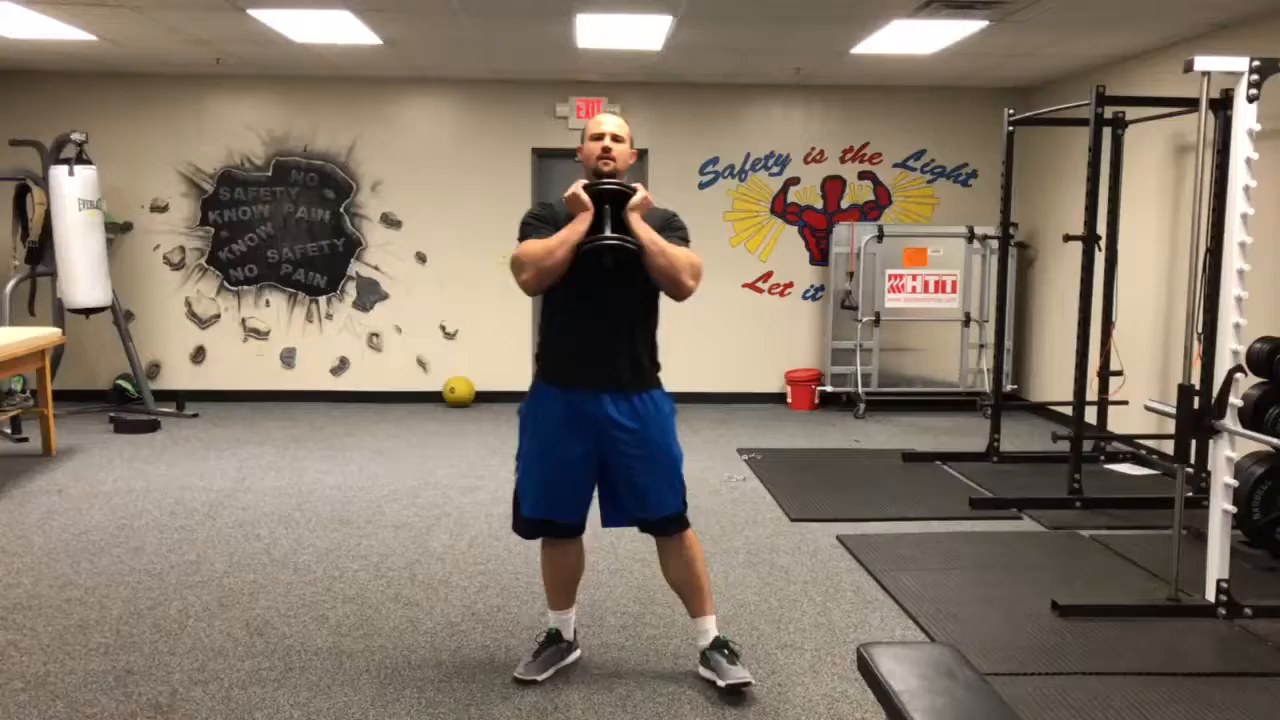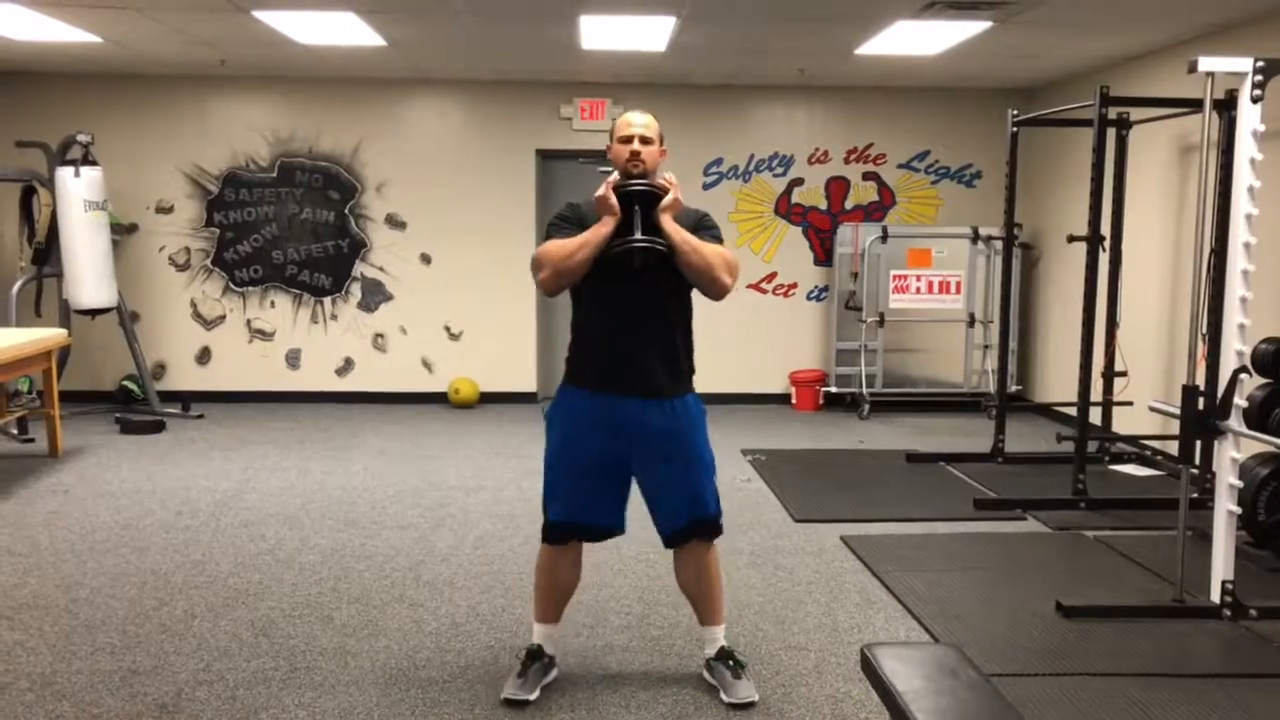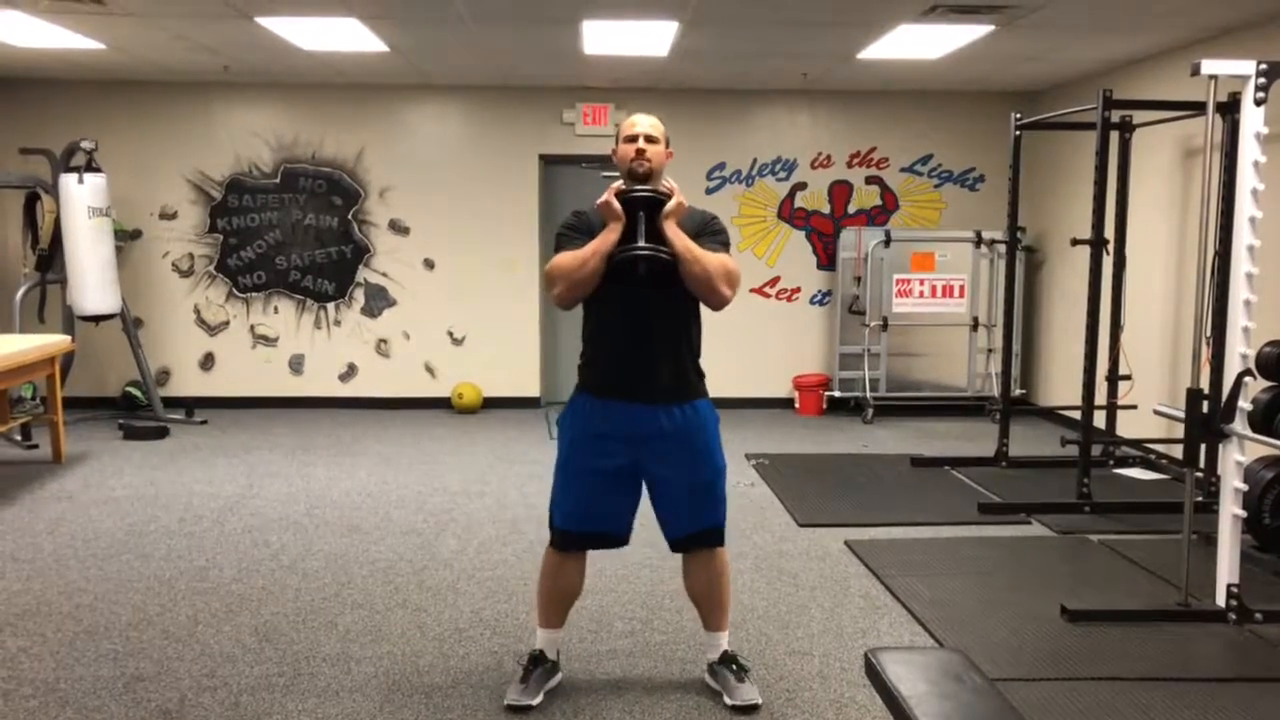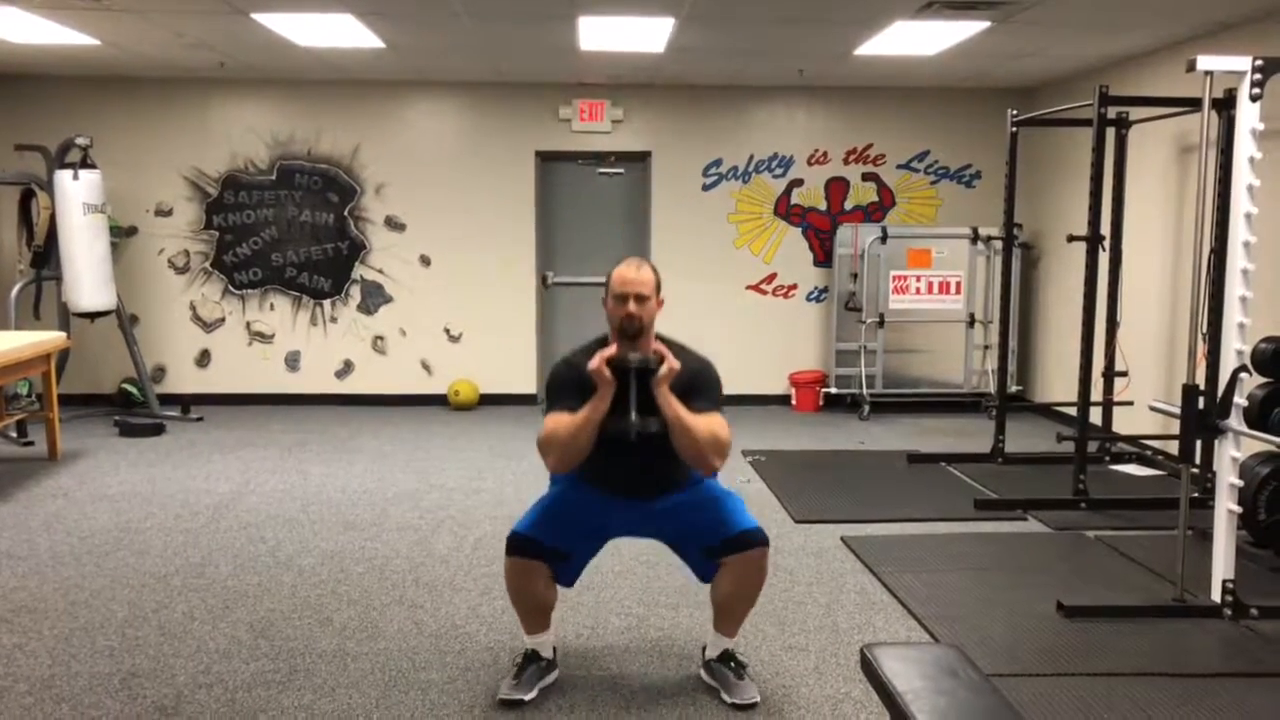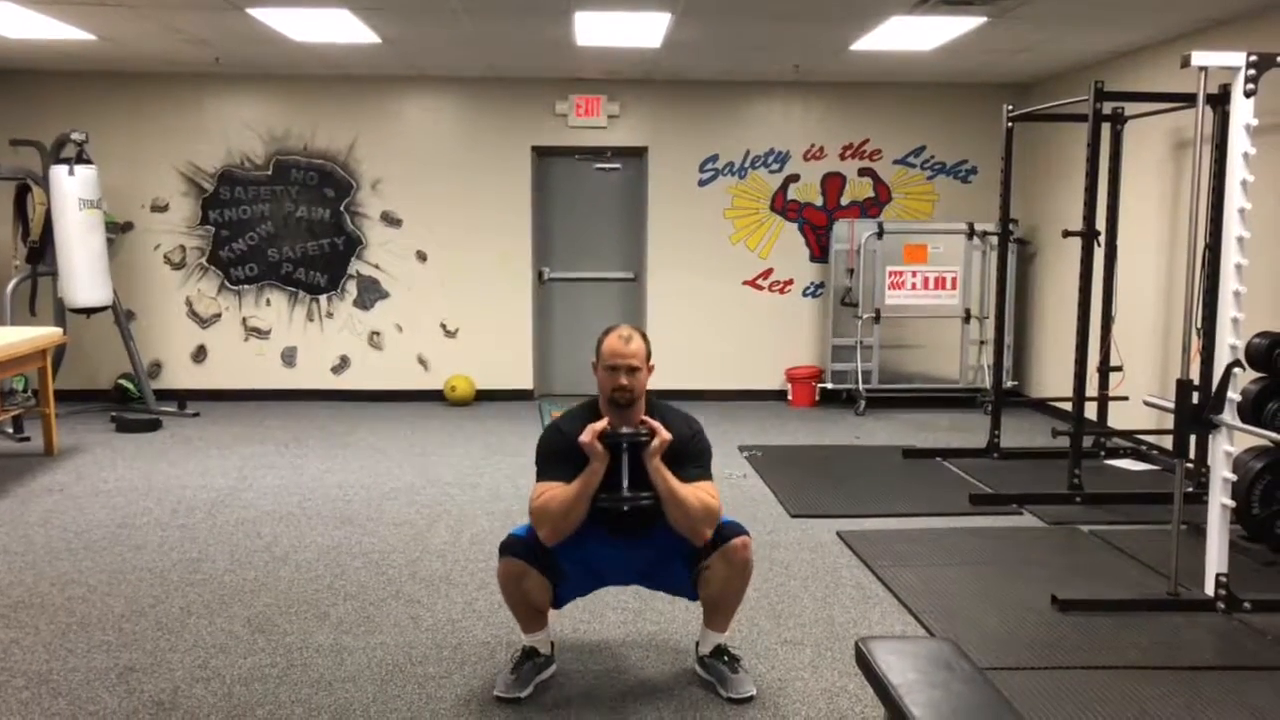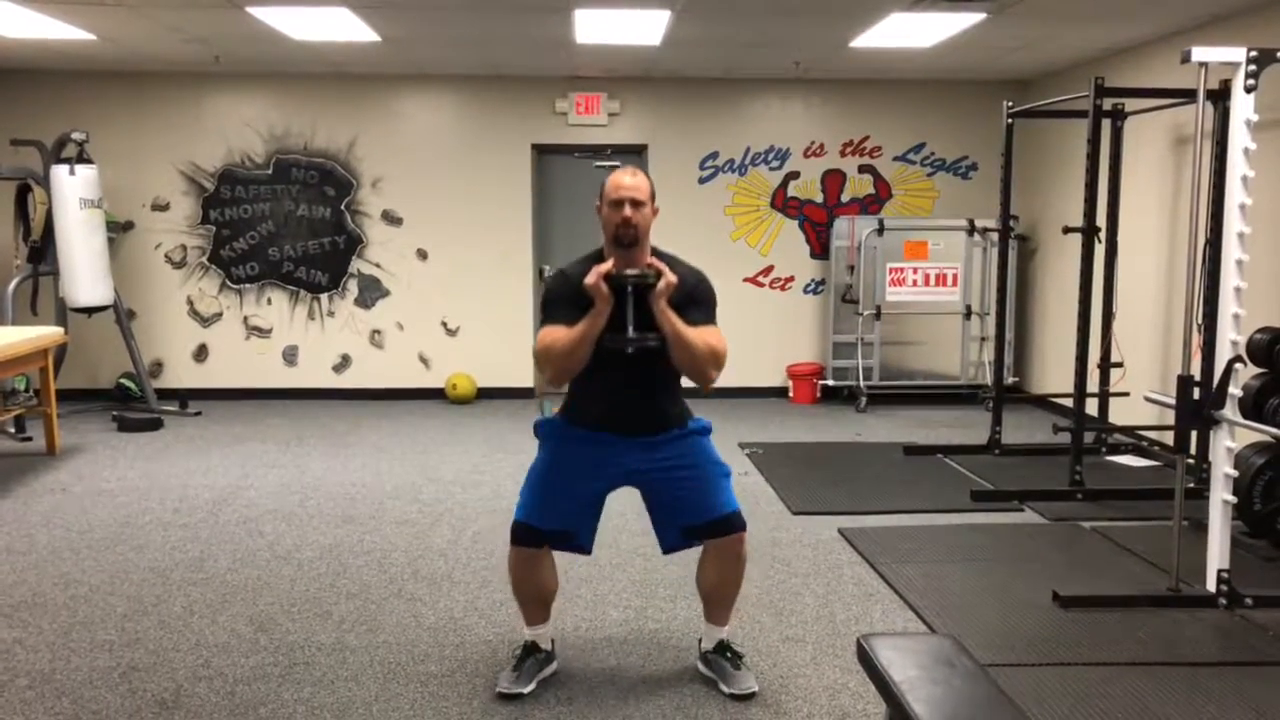
dt=0.7s
person 1, frame 1
left shoulder: (660, 221)
right shoulder: (549, 216)
left elbow: (684, 283)
right elbow: (530, 275)
left wrist: (634, 222)
right wrist: (583, 219)
left hip: (637, 398)
right hip: (560, 397)
left knee: (669, 521)
right knee: (555, 523)
left ankle: (711, 644)
right ankle: (563, 635)
person 1, frame 2
left shoulder: (693, 220)
right shoulder: (580, 215)
left elbow: (721, 282)
right elbow: (548, 277)
left wrist: (667, 220)
right wrist: (607, 220)
left hip: (669, 403)
right hip: (587, 400)
left knee: (694, 530)
right knee: (564, 530)
left ankle: (717, 652)
right ankle: (542, 650)
person 1, frame 3
left shoulder: (700, 223)
right shoulder: (586, 222)
left elbow: (721, 292)
right elbow: (563, 290)
left wrist: (671, 226)
right wrist: (614, 227)
left hip: (681, 409)
right hip: (599, 409)
left knee: (703, 538)
right knee: (568, 538)
left ankle: (720, 657)
right ankle: (544, 656)
person 1, frame 4
left shoulder: (692, 369)
right shoulder: (575, 369)
left elbow: (711, 461)
right elbow: (557, 461)
left wrist: (663, 392)
right wrist: (603, 394)
left hip: (676, 490)
right hip: (594, 490)
left knee: (750, 545)
right knee: (523, 547)
left ankle: (718, 654)
right ankle: (540, 654)
person 1, frame 5
left shoulder: (681, 431)
right shoulder: (565, 433)
left elbow: (701, 529)
right elbow: (548, 530)
left wrist: (655, 463)
right wrist: (596, 465)
left hip: (661, 541)
right hip: (585, 542)
left knee: (735, 547)
right knee: (515, 556)
left ankle: (712, 650)
right ankle: (537, 651)
person 1, frame 6
left shoulder: (686, 281)
right shoulder: (570, 282)
left elbow: (708, 371)
right elbow: (553, 372)
left wrist: (661, 307)
right wrist: (601, 308)
left hip: (669, 435)
right hip: (583, 435)
left knee: (728, 534)
right knee: (528, 538)
left ankle: (714, 646)
right ankle: (538, 646)
